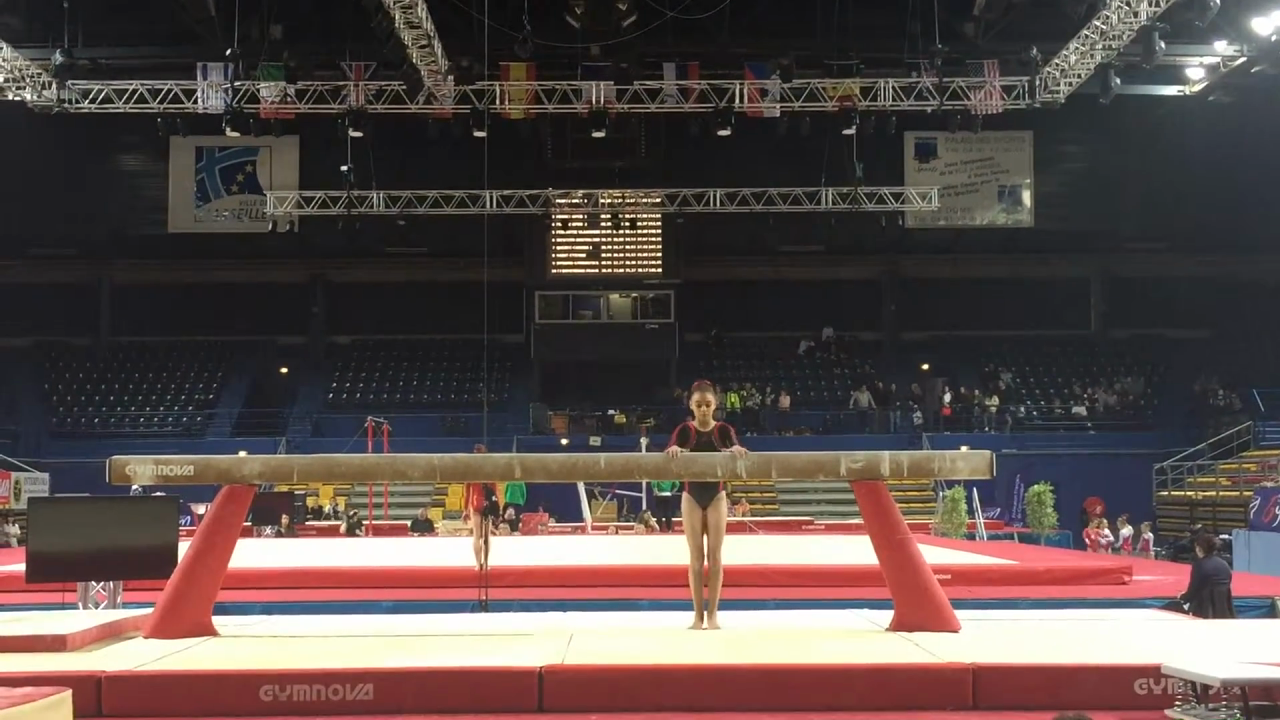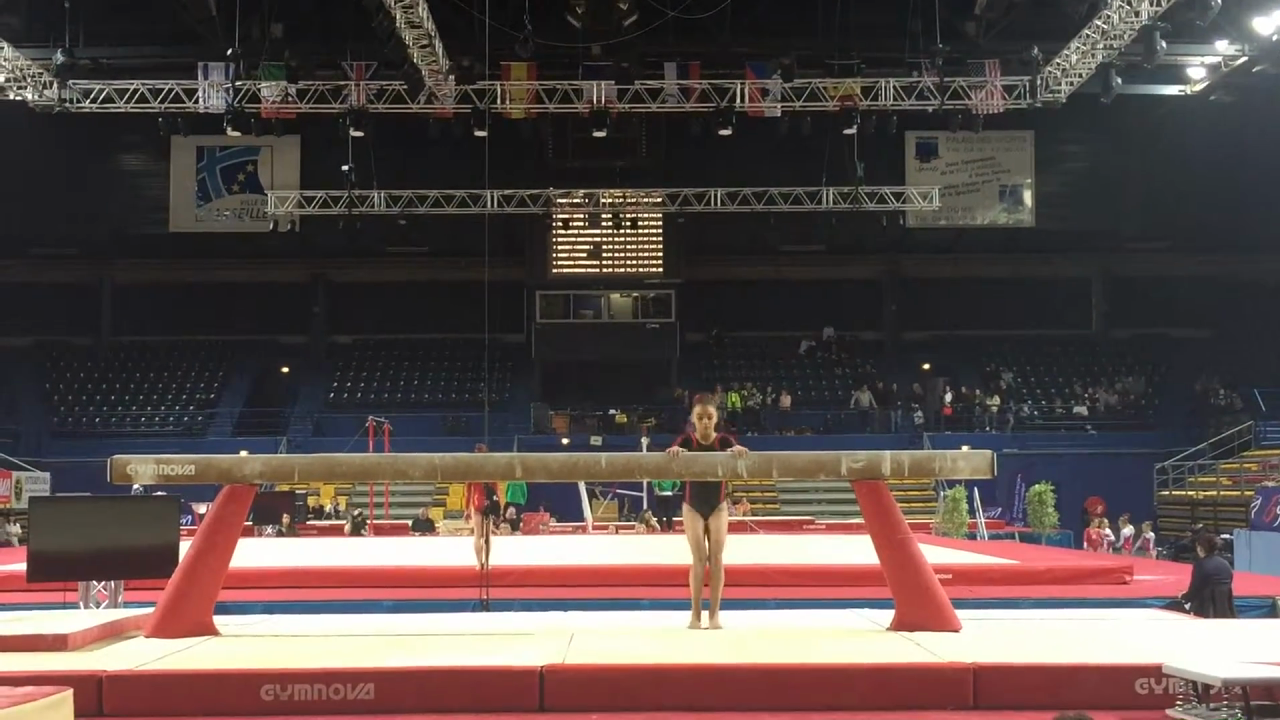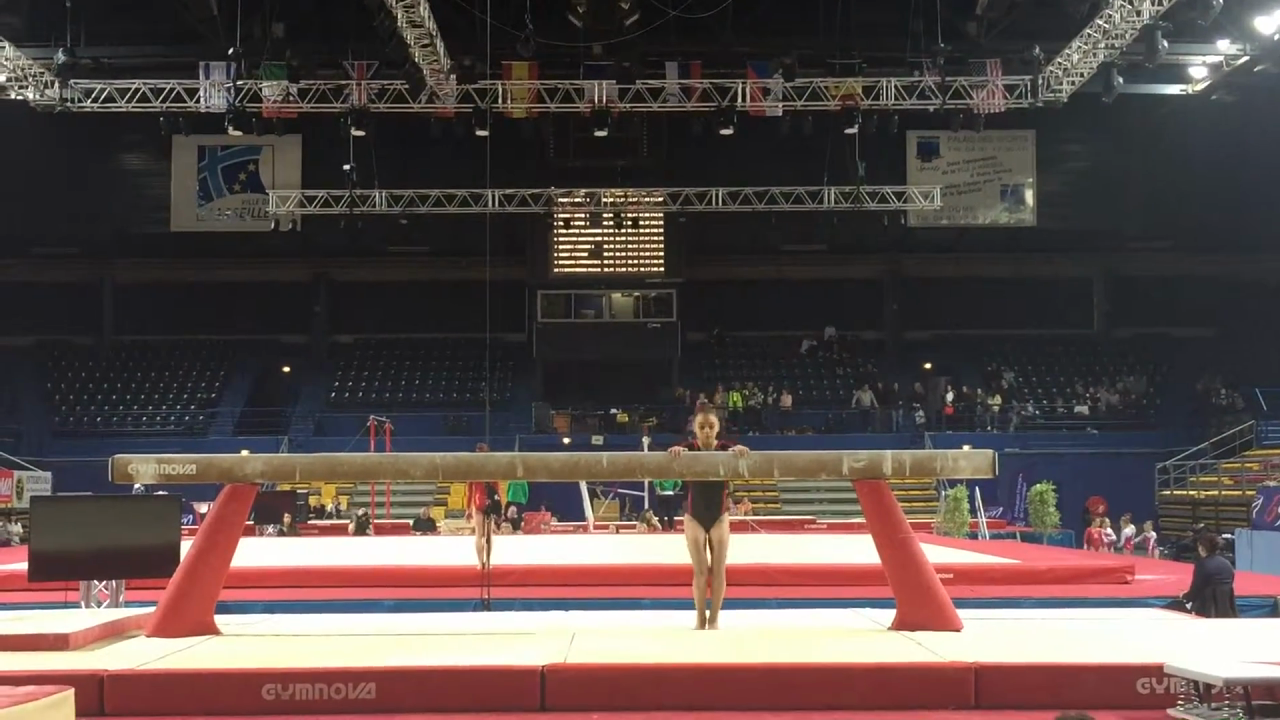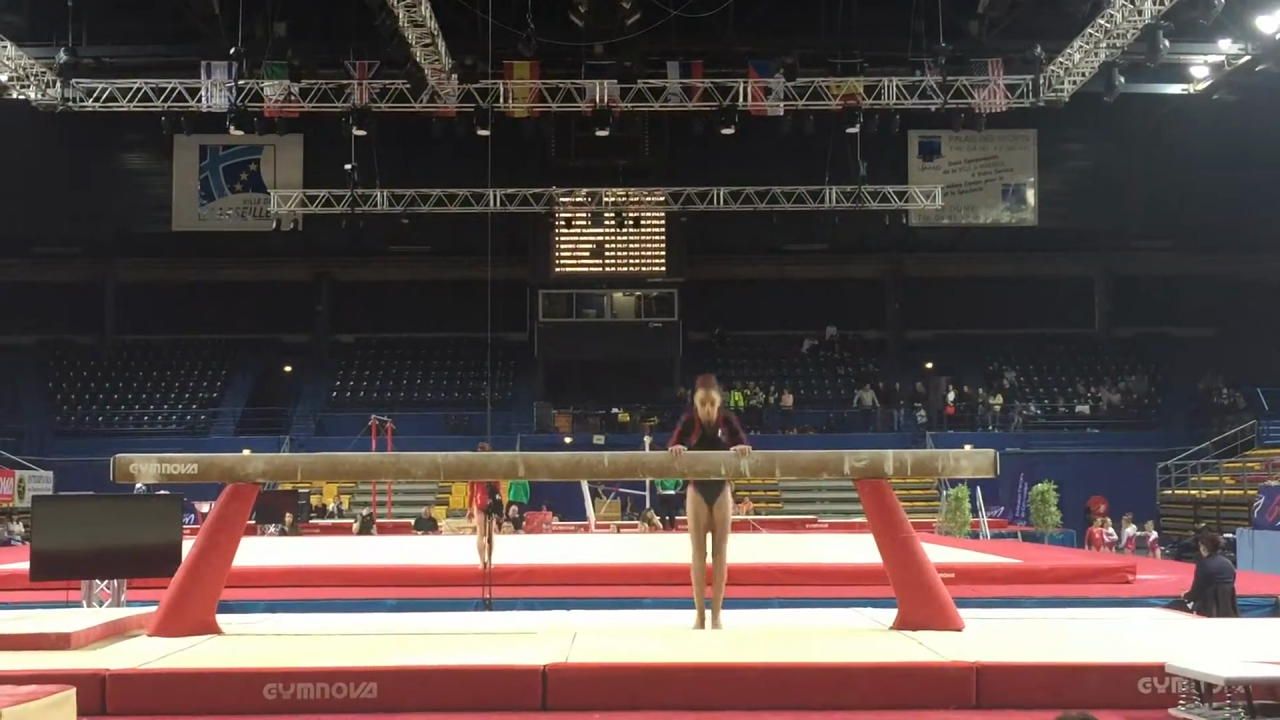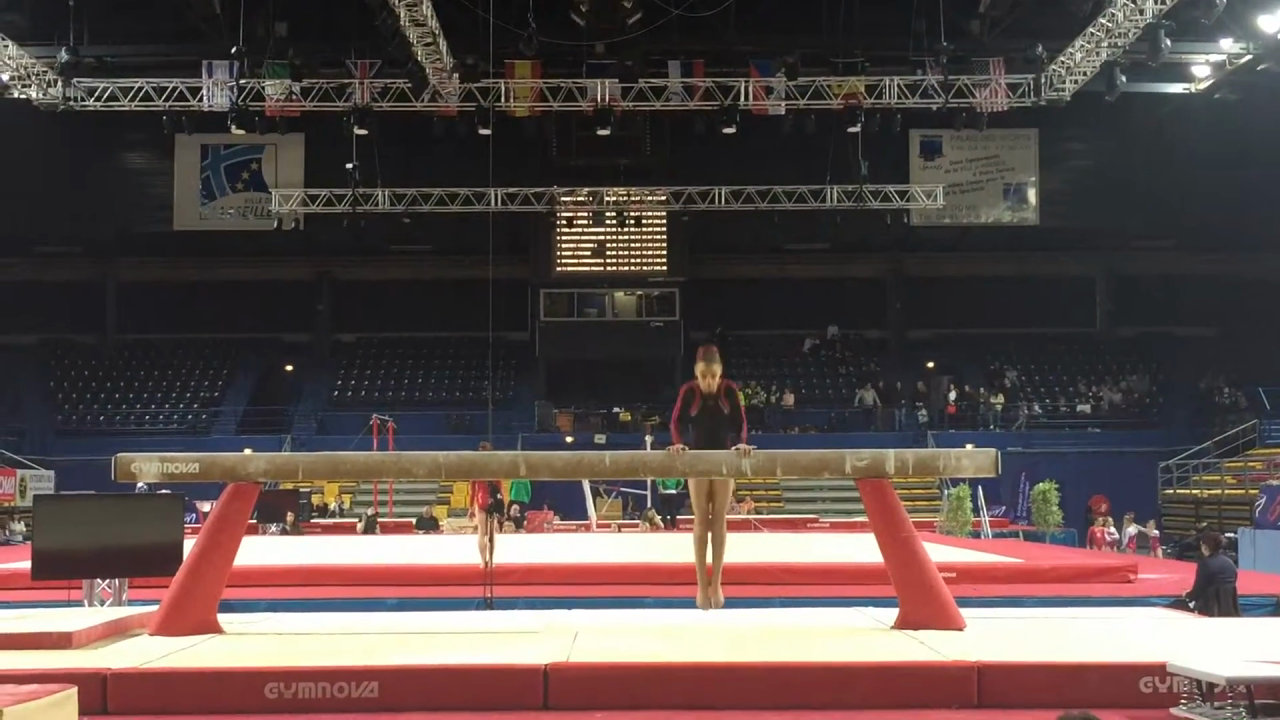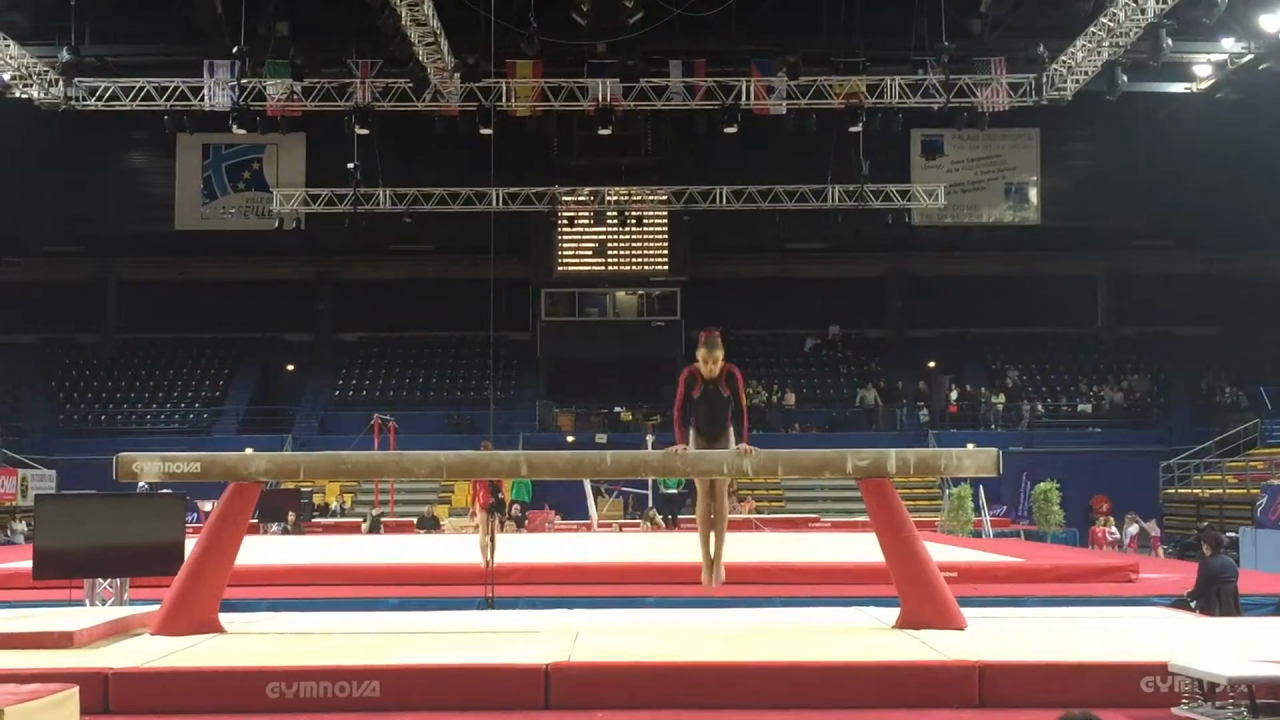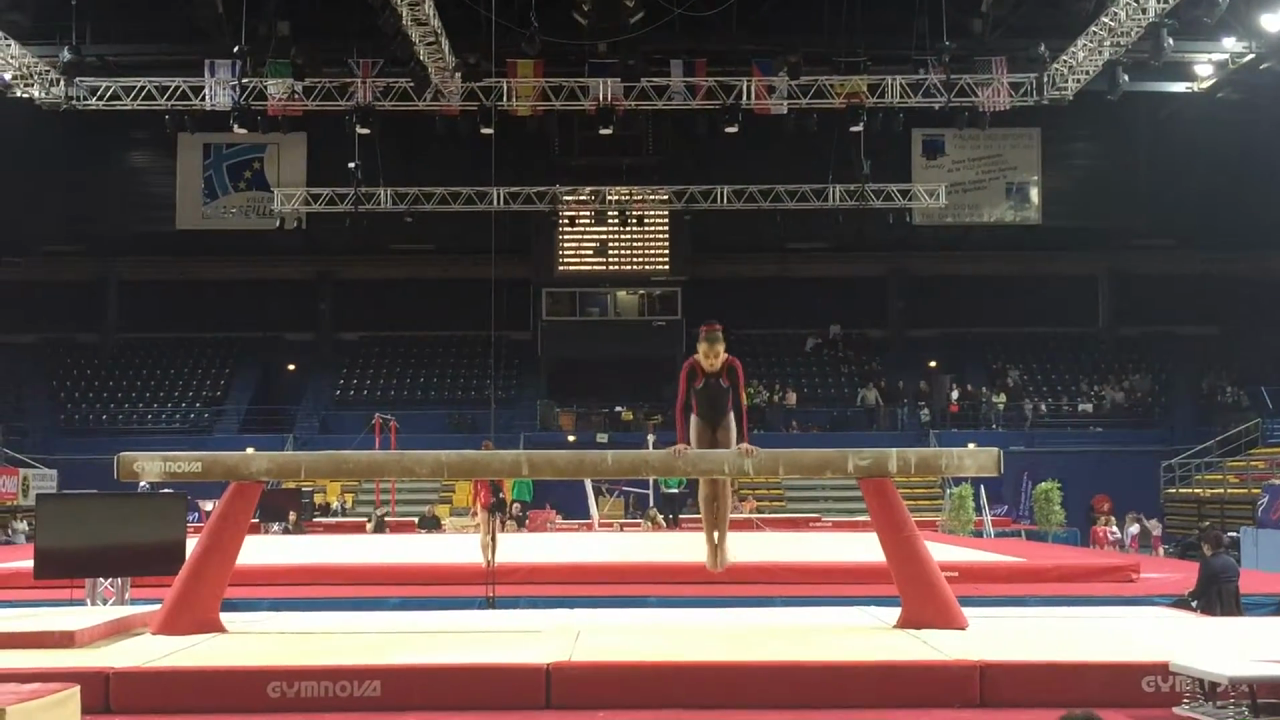
dt=0.1s
person 1, frame 1
left shoulder: (723, 429)
right shoulder: (685, 430)
left elbow: (735, 448)
right elbow: (673, 449)
left wrist: (737, 449)
right wrist: (672, 448)
left hip: (716, 497)
right hip: (692, 497)
left knee: (714, 556)
right knee: (697, 557)
left ankle: (712, 614)
right ankle: (698, 614)
person 1, frame 2
left shoulder: (724, 441)
right shoulder: (687, 441)
left elbow: (737, 457)
right elbow: (674, 454)
left wrist: (738, 449)
right wrist: (674, 450)
left hip: (717, 508)
right hip: (693, 508)
left knee: (716, 558)
right knee: (699, 558)
left ankle: (714, 614)
right ankle: (696, 613)
person 1, frame 3
left shoulder: (725, 448)
right shoulder: (689, 448)
left elbow: (739, 459)
left wrist: (739, 451)
right wrist: (676, 452)
left hip: (719, 517)
right hip: (694, 518)
left knee: (718, 569)
right knee: (701, 569)
left ankle: (714, 619)
right ankle: (700, 618)
person 1, frame 4
left shoulder: (727, 420)
right shoulder: (689, 421)
left elbow: (740, 441)
right elbow: (674, 444)
left wrist: (741, 446)
right wrist: (676, 447)
left hip: (721, 493)
right hip: (697, 492)
left knee: (720, 553)
right knee: (698, 553)
left ankle: (716, 613)
right ankle: (700, 614)
person 1, frame 5
left shoulder: (730, 390)
right shoulder: (688, 391)
left elbow: (740, 420)
right elbow: (676, 421)
left wrist: (742, 443)
right wrist: (678, 442)
left knee: (719, 520)
right knee: (701, 520)
left ankle: (716, 583)
right ankle: (702, 583)
person 1, frame 6
left shoulder: (732, 373)
right shoulder: (689, 374)
left elbow: (740, 410)
right elbow: (681, 410)
left wrist: (742, 441)
right wrist: (681, 440)
left hip: (724, 436)
right hip: (698, 438)
left knee: (720, 497)
right knee: (704, 498)
left ankle: (718, 559)
right ankle: (706, 559)
person 1, frame 7
left shoulder: (733, 366)
right shoulder: (690, 368)
left elbow: (739, 404)
right elbow: (682, 405)
left wrist: (742, 441)
right wrist: (682, 441)
left hip: (725, 422)
right hip: (700, 422)
left knee: (723, 480)
right knee: (706, 481)
left ankle: (722, 542)
right ankle: (710, 544)
